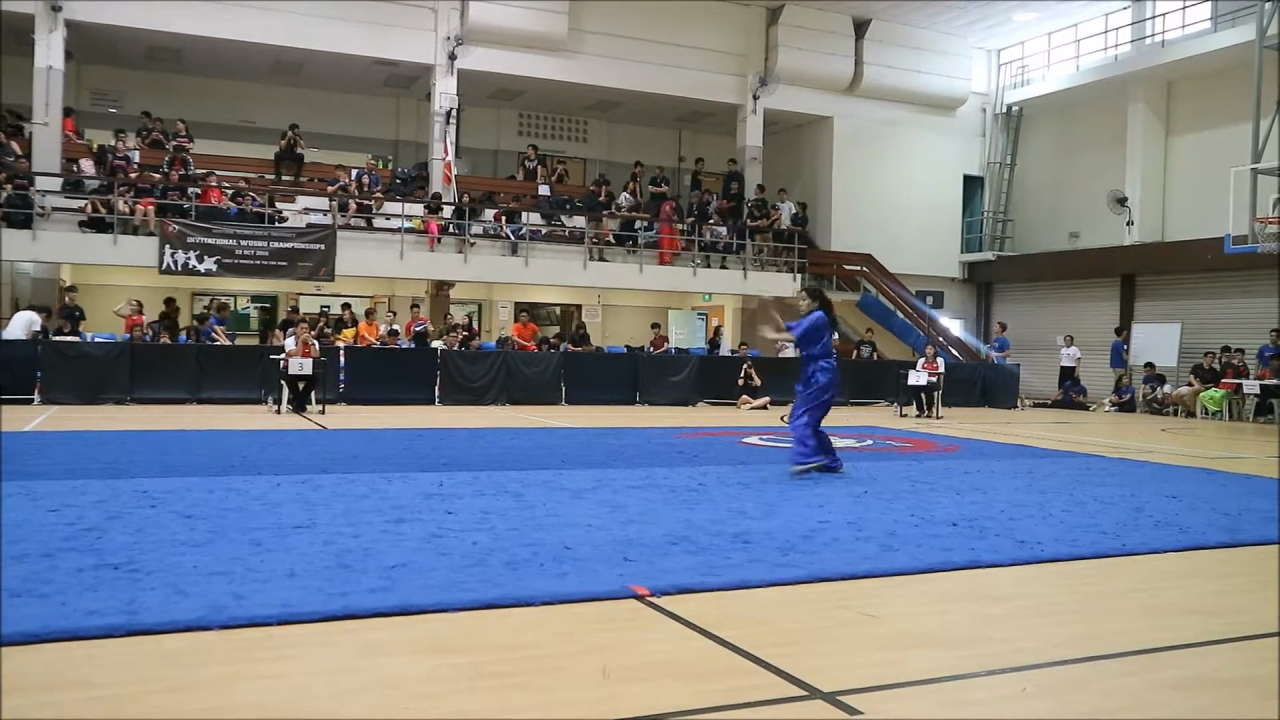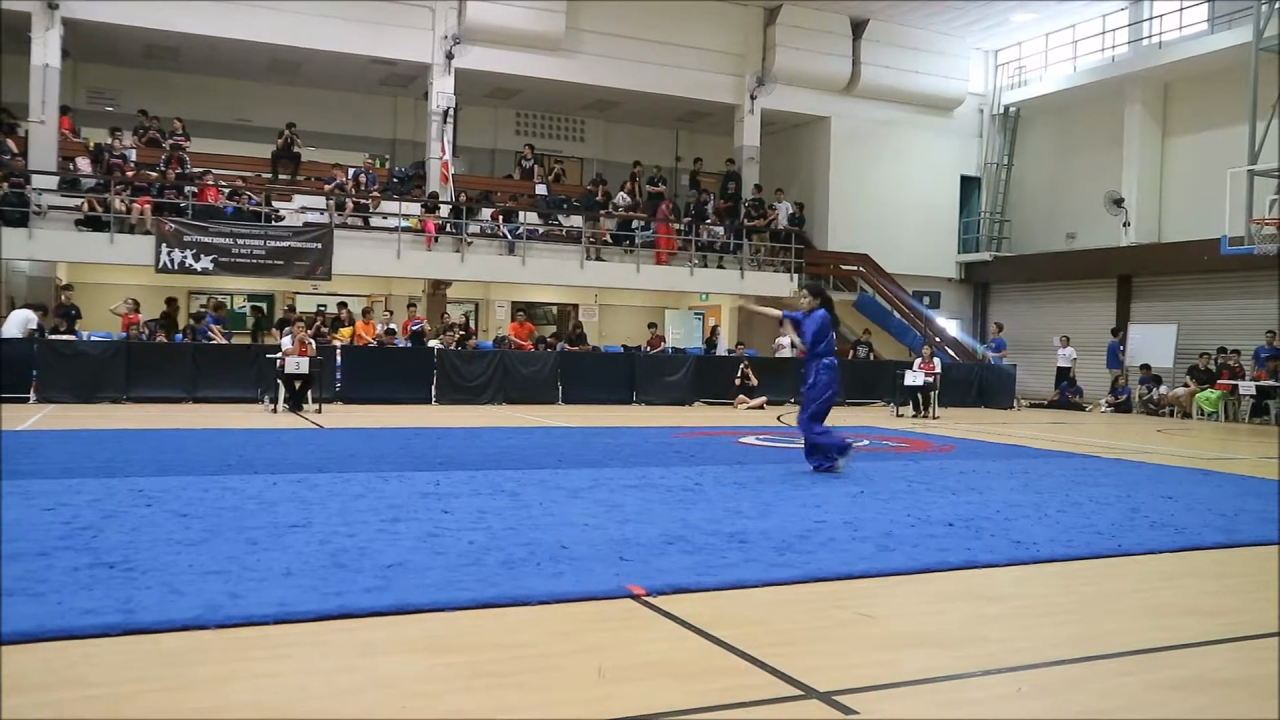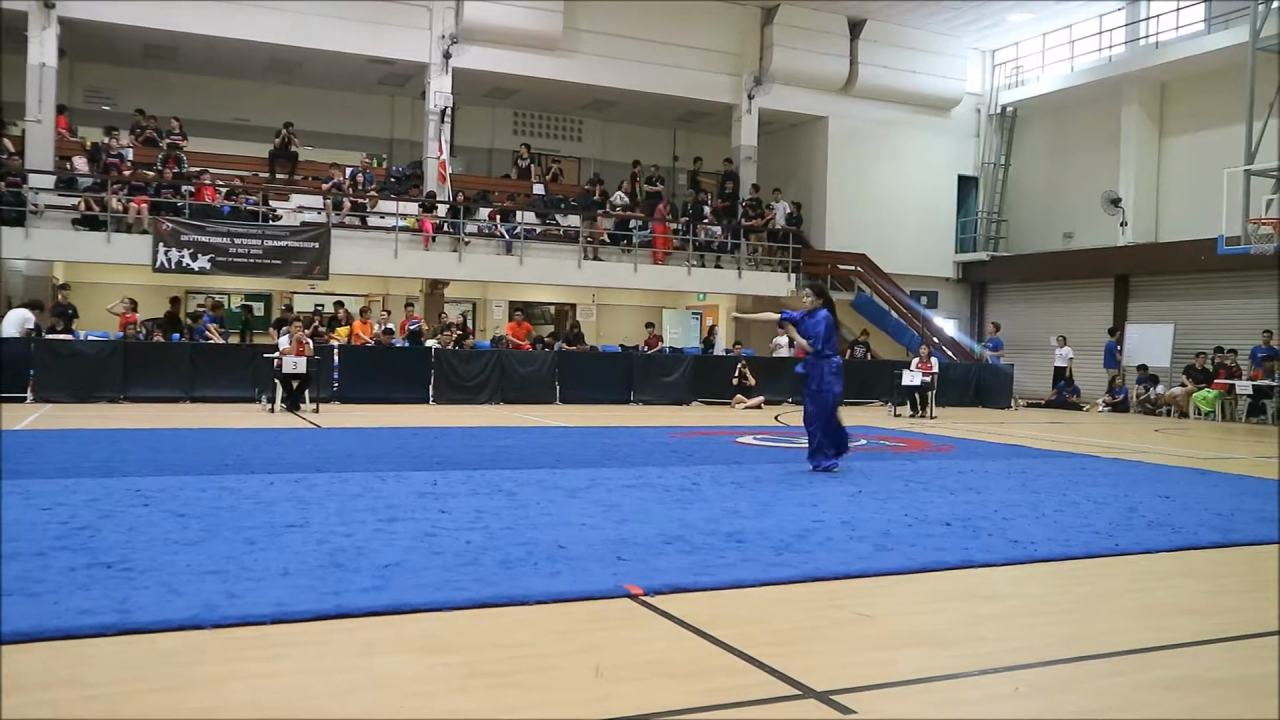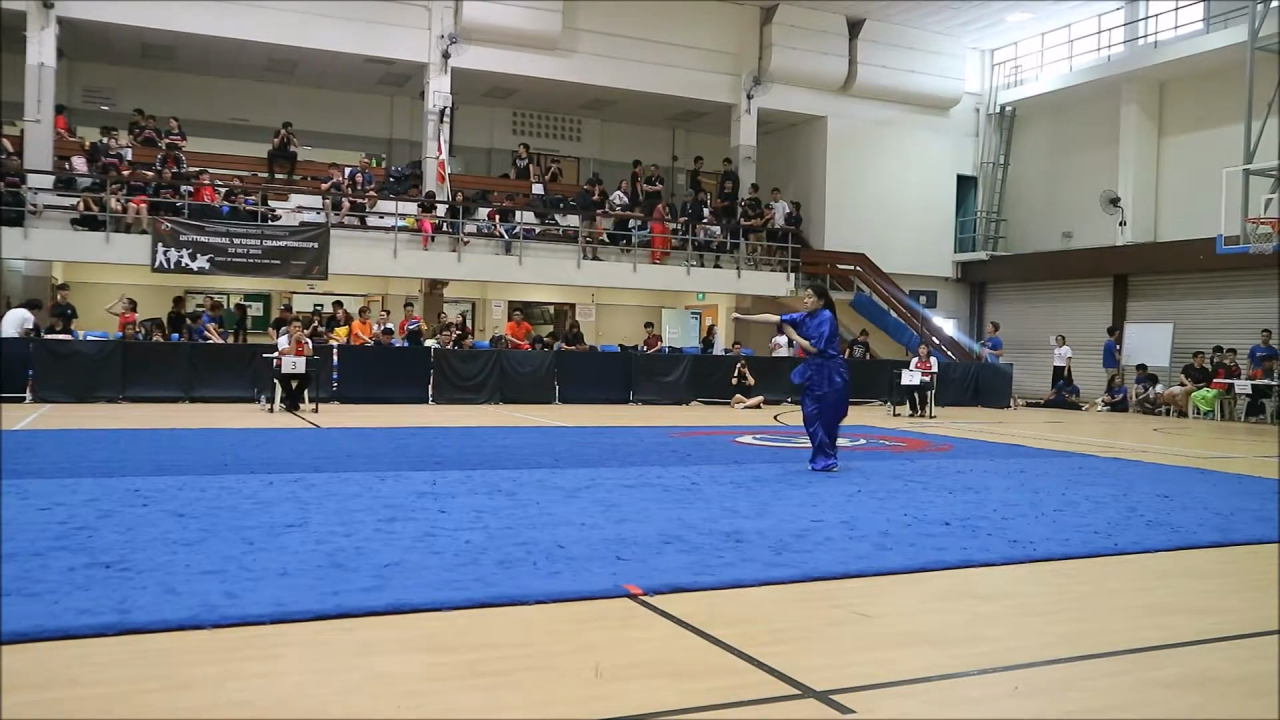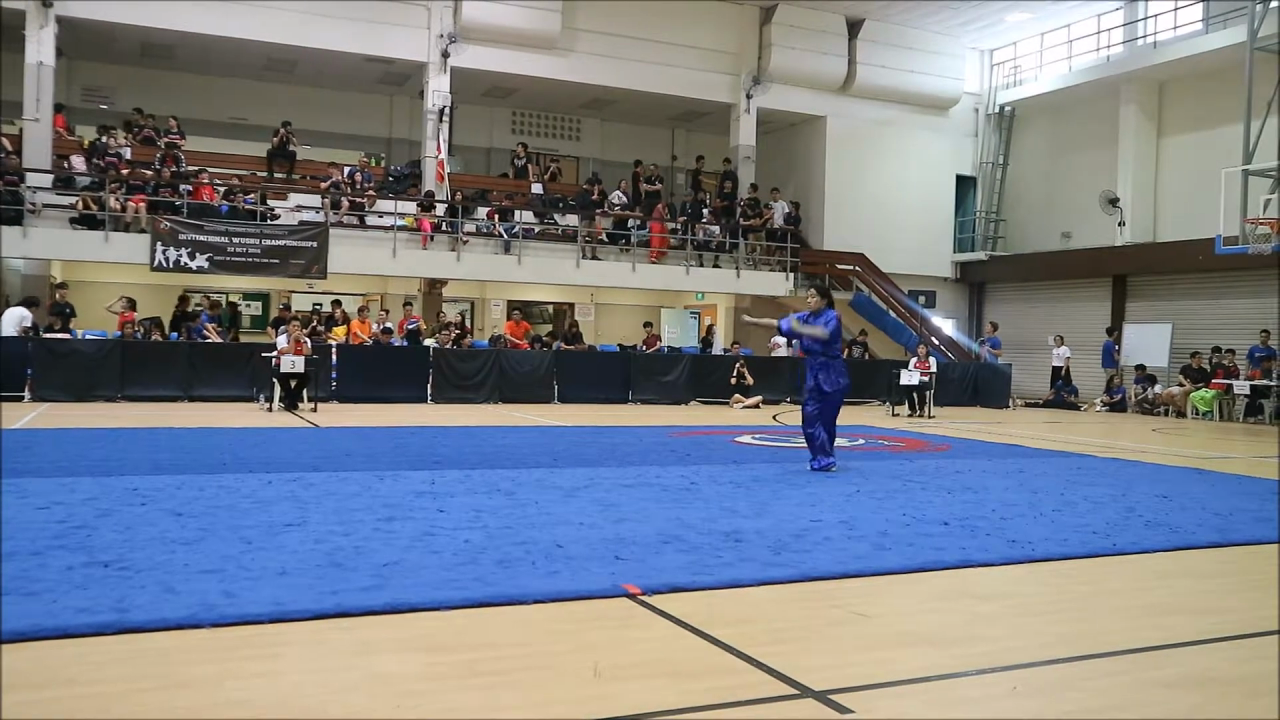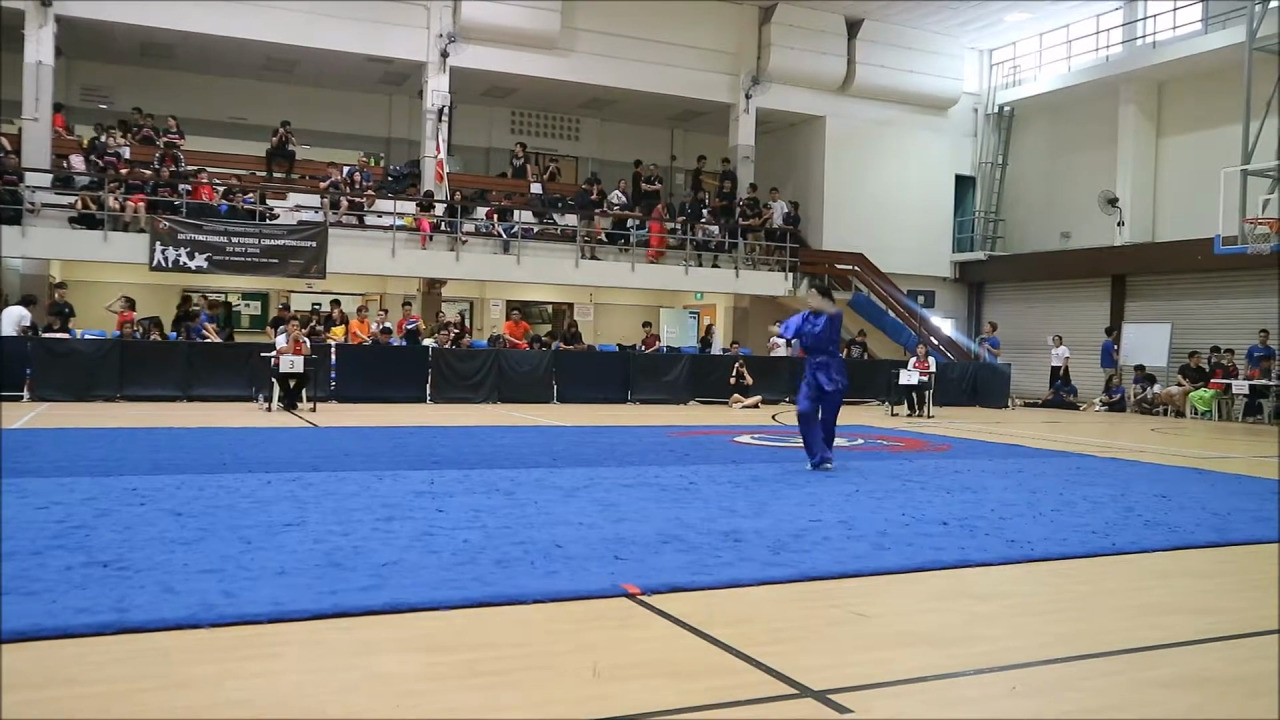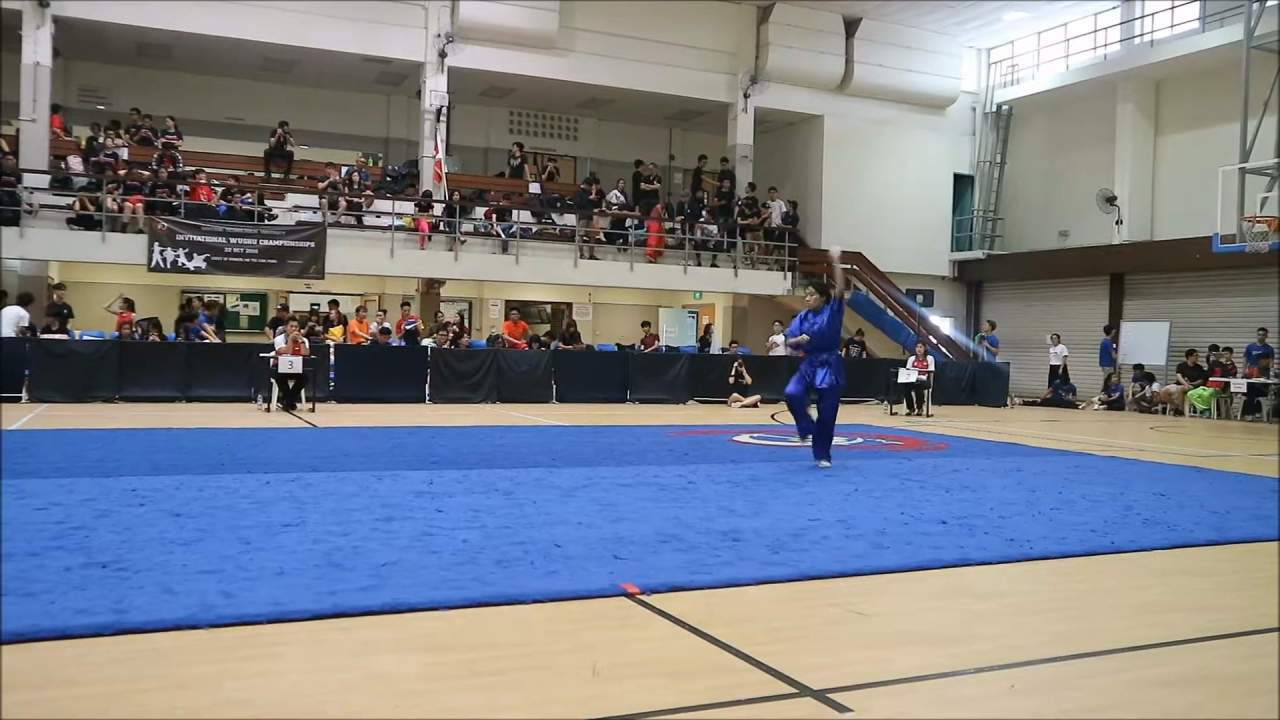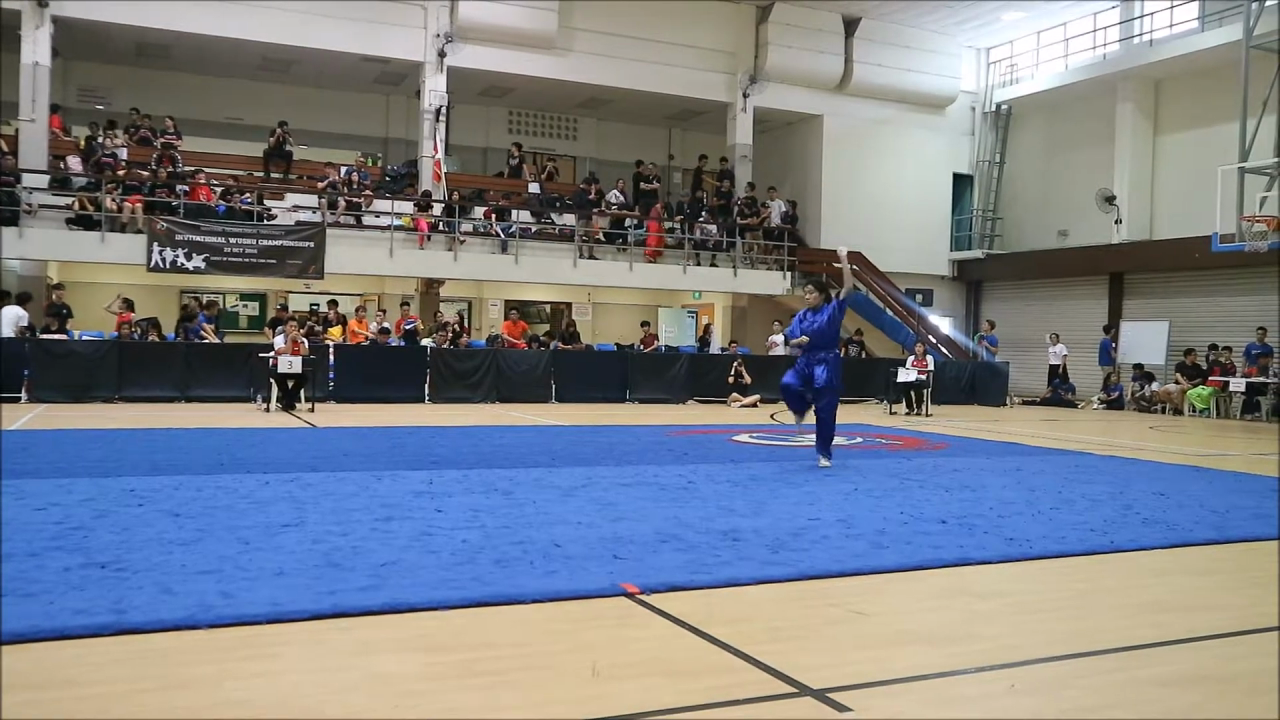
dt=0.1s
person 1, frame 1
left shoulder: (817, 318)
right shoulder: (810, 320)
left elbow: (794, 337)
right elbow: (787, 328)
left wrist: (772, 336)
left hip: (820, 376)
right hip: (819, 375)
left knee: (800, 418)
right knee: (810, 422)
left ankle: (808, 458)
right ankle: (830, 462)
person 1, frame 2
left shoulder: (820, 316)
right shoulder: (805, 316)
left elbow: (804, 346)
right elbow: (778, 314)
left wrist: (791, 333)
right wrist: (751, 307)
left hip: (822, 372)
right hip: (816, 372)
left knee: (807, 420)
right knee: (810, 420)
left ankle: (839, 448)
right ankle: (826, 460)
person 1, frame 3
left shoulder: (823, 318)
right shoulder: (803, 317)
left elbow: (810, 348)
right elbow: (773, 317)
left wrist: (793, 333)
right wrist: (742, 316)
left hip: (827, 372)
right hip: (814, 371)
left knee: (822, 419)
right knee: (814, 419)
right ankle: (825, 460)
person 1, frame 4
left shoulder: (827, 318)
right shoulder: (802, 318)
left elbow: (814, 347)
right elbow: (774, 318)
left wrist: (793, 335)
right wrist: (745, 317)
left hip: (831, 373)
right hip: (813, 373)
left knee: (830, 417)
right knee: (813, 418)
left ankle: (825, 459)
right ankle: (824, 459)
person 1, frame 5
left shoulder: (831, 317)
right shoulder: (804, 318)
left elbow: (823, 334)
right elbow: (777, 324)
left wrist: (799, 329)
right wrist: (752, 321)
left hip: (832, 373)
right hip: (814, 372)
left knee: (827, 418)
right knee: (811, 419)
left ankle: (823, 459)
right ankle: (823, 459)
person 1, frame 6
left shoulder: (831, 317)
right shoulder: (803, 317)
left elbow: (833, 310)
right elbow: (785, 331)
left wrist: (818, 303)
right wrist: (778, 332)
left hip: (831, 370)
right hip: (812, 369)
left knee: (828, 417)
right knee: (805, 412)
left ankle: (824, 457)
right ankle: (818, 457)
person 1, frame 7
left shoulder: (832, 311)
right shoulder: (802, 319)
left elbow: (840, 288)
right elbow: (790, 342)
left wrist: (836, 262)
right wrist: (798, 339)
left hip: (829, 367)
right hip: (809, 366)
left knee: (826, 414)
right knee: (792, 395)
left ankle: (823, 455)
right ankle: (807, 428)
person 1, frame 8
left shoulder: (832, 311)
right shoulder: (802, 317)
left elbow: (848, 286)
right elbow: (791, 341)
left wrist: (843, 260)
right wrist: (799, 341)
left hip: (827, 365)
right hip: (806, 362)
left knee: (825, 413)
right knee: (788, 384)
left ankle: (824, 454)
right ankle: (801, 408)
